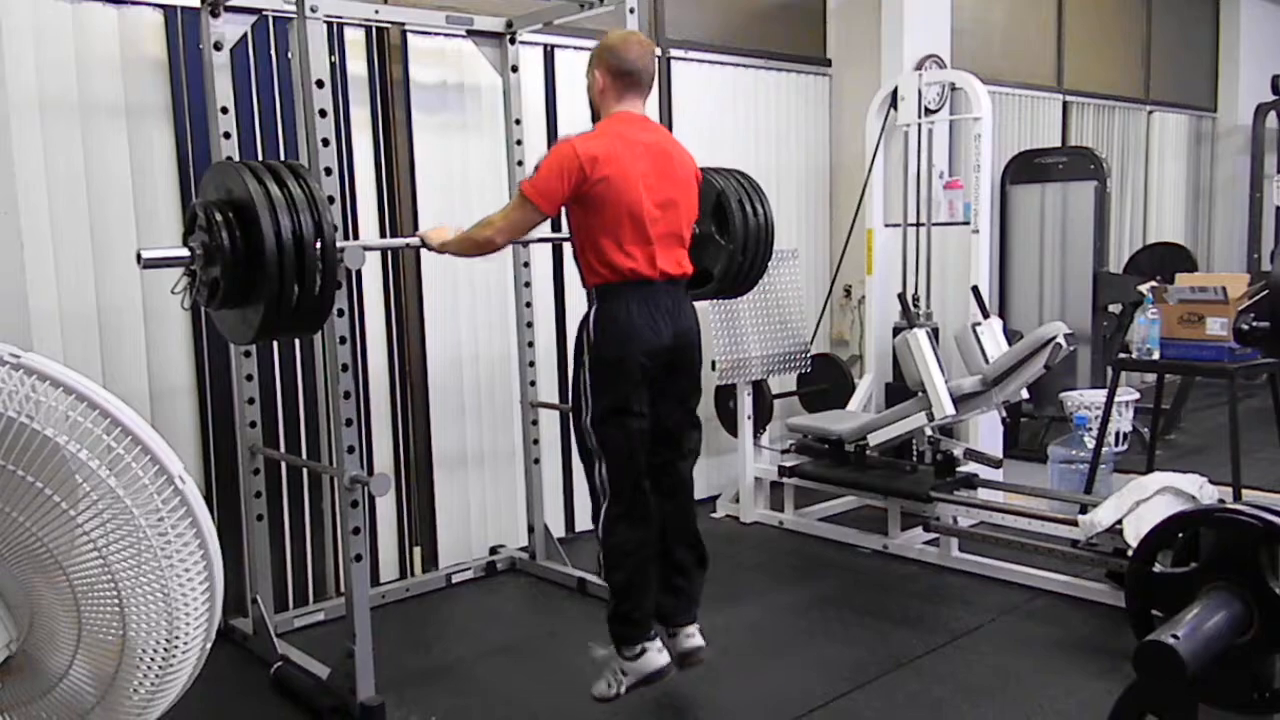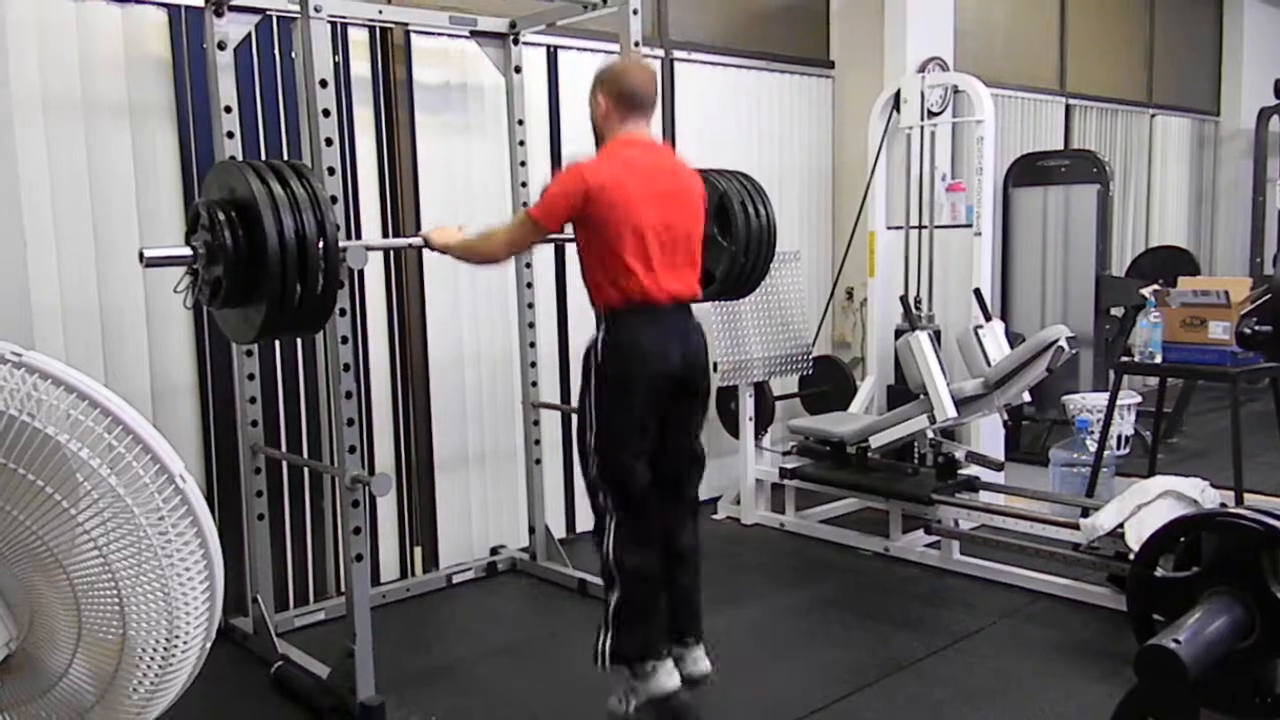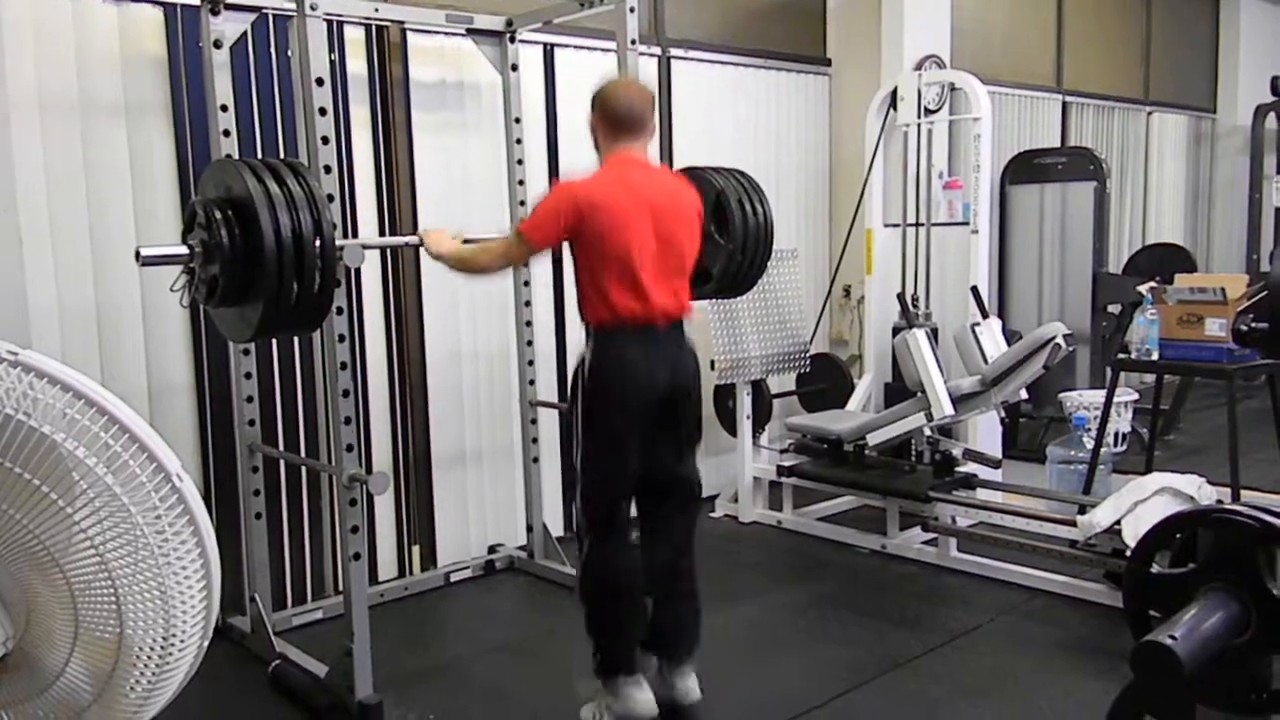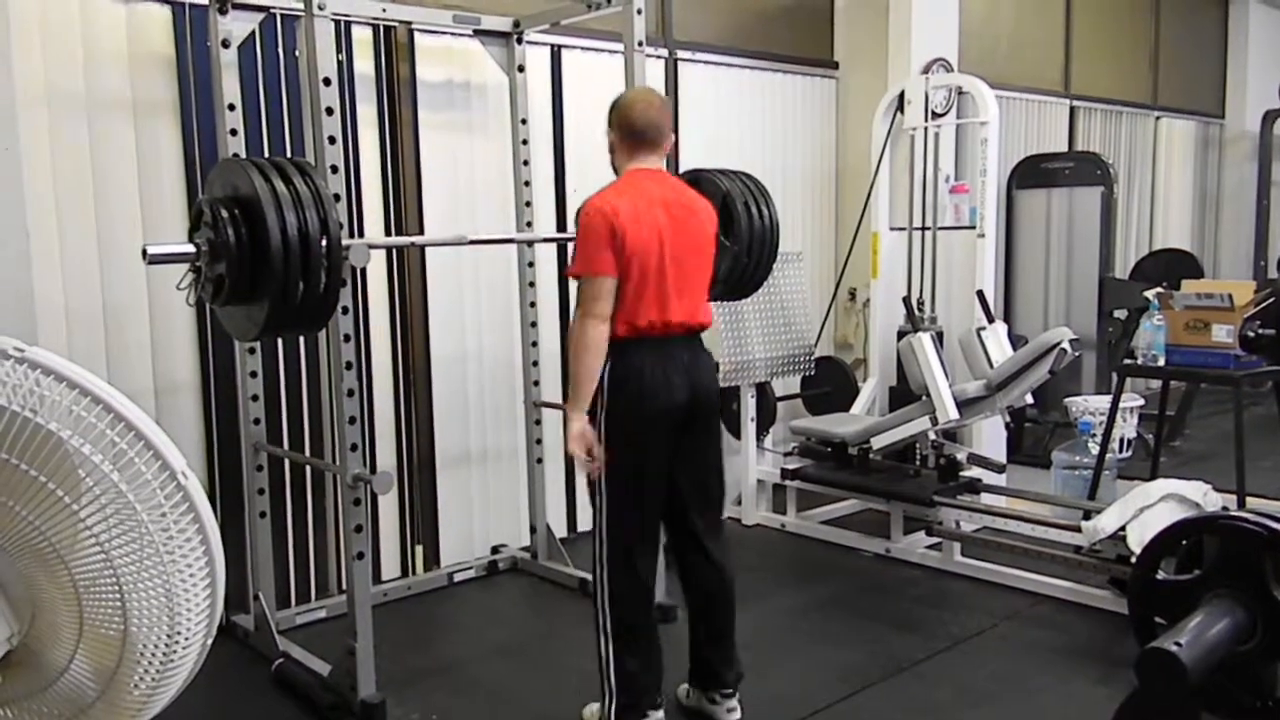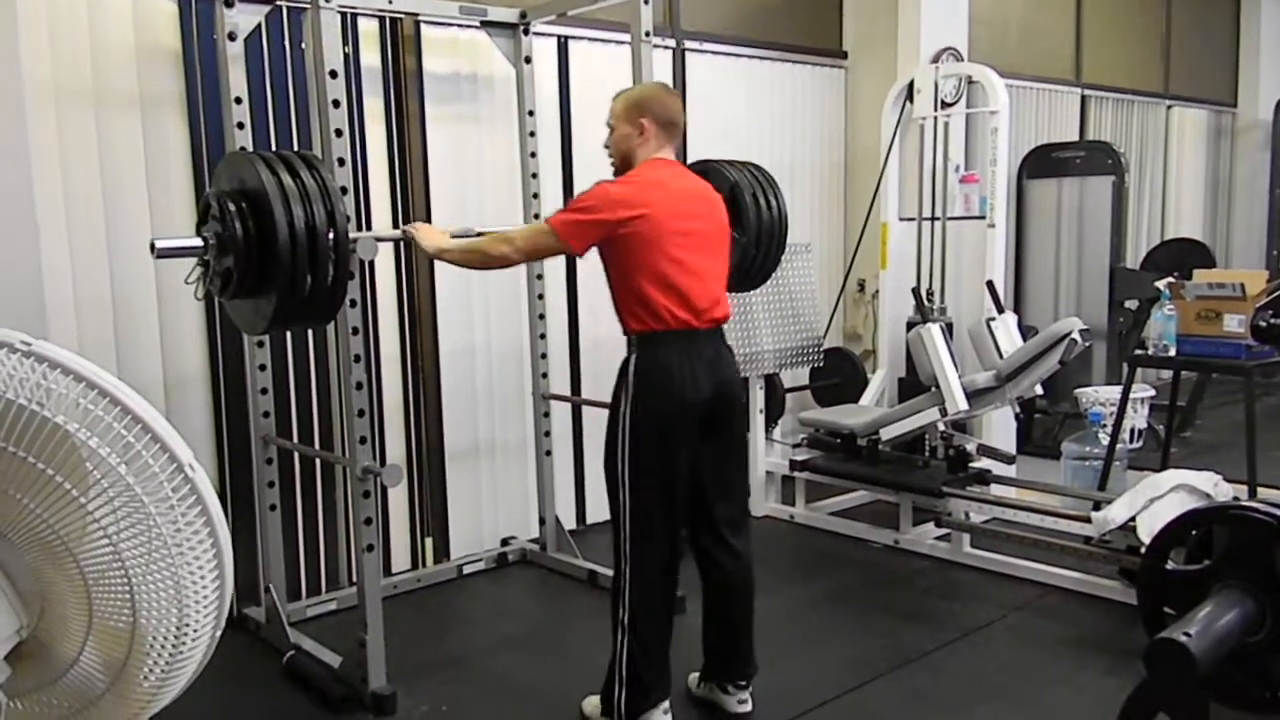
dt=0.5s
person 1, frame 1
left shoulder: (581, 153)
right shoulder: (680, 156)
left elbow: (501, 232)
left wrist: (446, 242)
left hip: (620, 321)
right hip: (679, 316)
left knee: (620, 485)
right knee: (672, 475)
left ankle: (636, 643)
right ankle: (681, 620)
person 1, frame 2
left shoulder: (589, 176)
right shoulder: (689, 179)
left elbow: (504, 244)
left wrist: (449, 243)
left hip: (629, 346)
right hip: (687, 342)
left knee: (624, 505)
right knee: (673, 505)
left ankle: (647, 662)
right ankle: (684, 642)
person 1, frame 3
left shoulder: (581, 196)
right shoulder: (686, 196)
left elbow: (499, 258)
left wrist: (446, 250)
left hip: (619, 361)
right hip: (678, 358)
left knee: (603, 527)
right knee: (673, 511)
right ankle: (675, 662)
person 1, frame 4
left shoulder: (605, 209)
right shoulder: (701, 208)
left elbow: (594, 318)
left wrist: (577, 412)
left hip: (636, 376)
right hip: (696, 369)
left knee: (628, 549)
right knee: (702, 537)
person 1, frame 5
left shoulder: (618, 198)
right shoulder: (710, 197)
left elbow: (512, 249)
left wrist: (441, 245)
left hip: (660, 370)
right hip: (719, 364)
left knee: (647, 545)
right knee: (723, 532)
